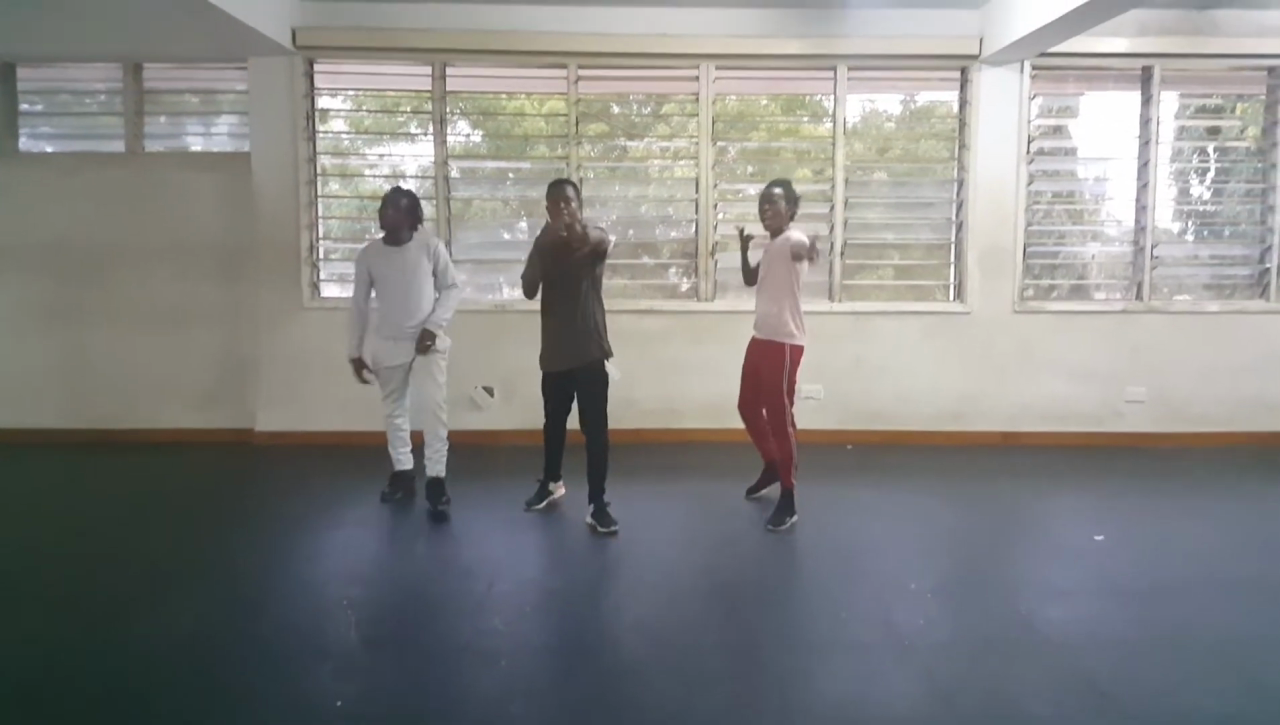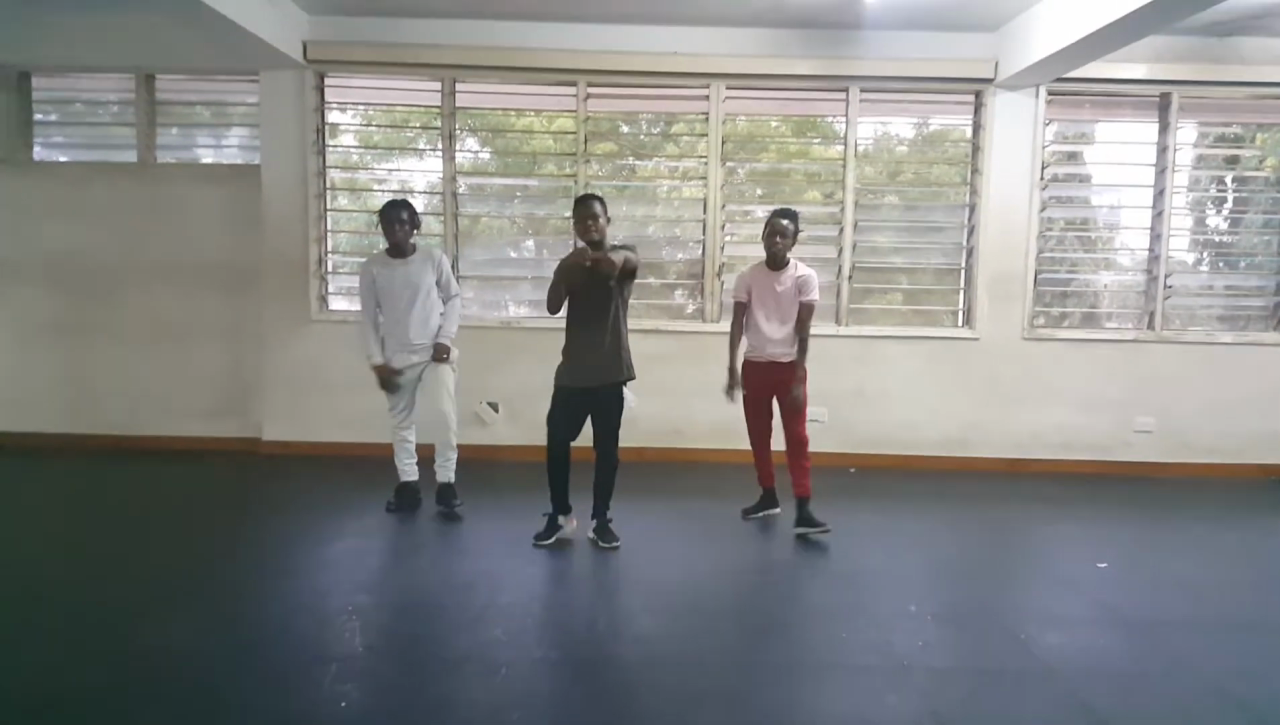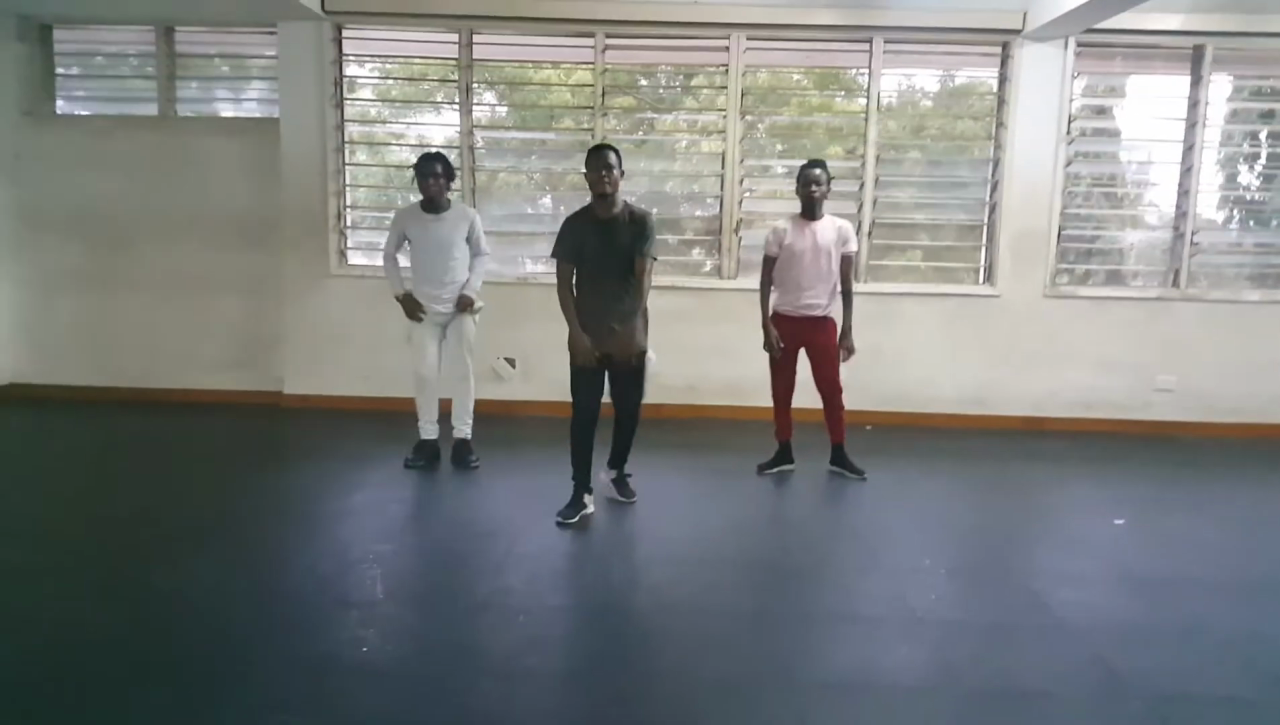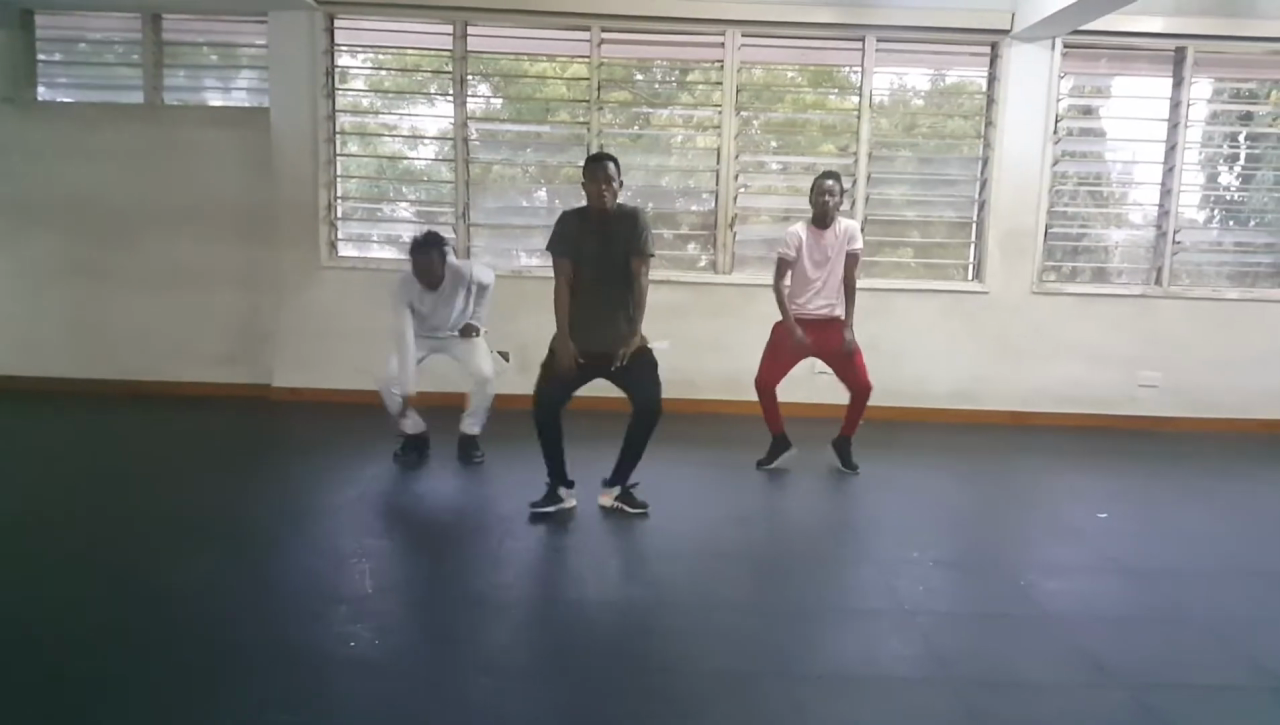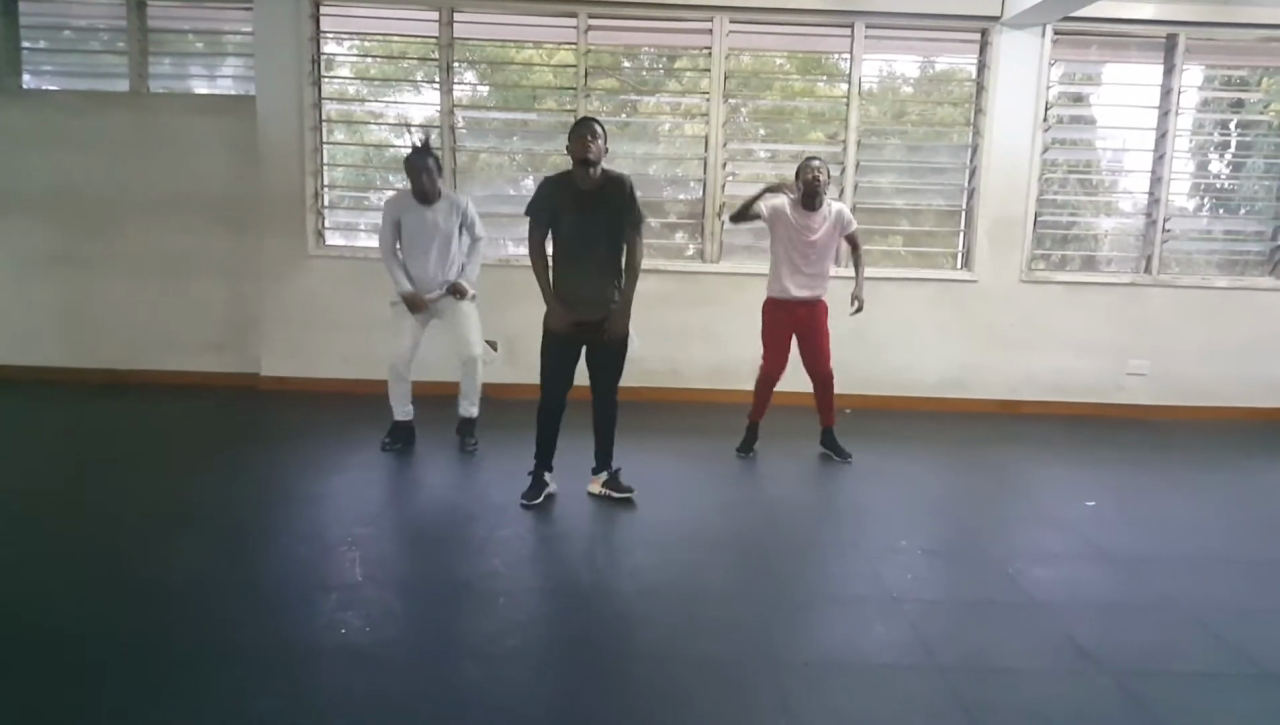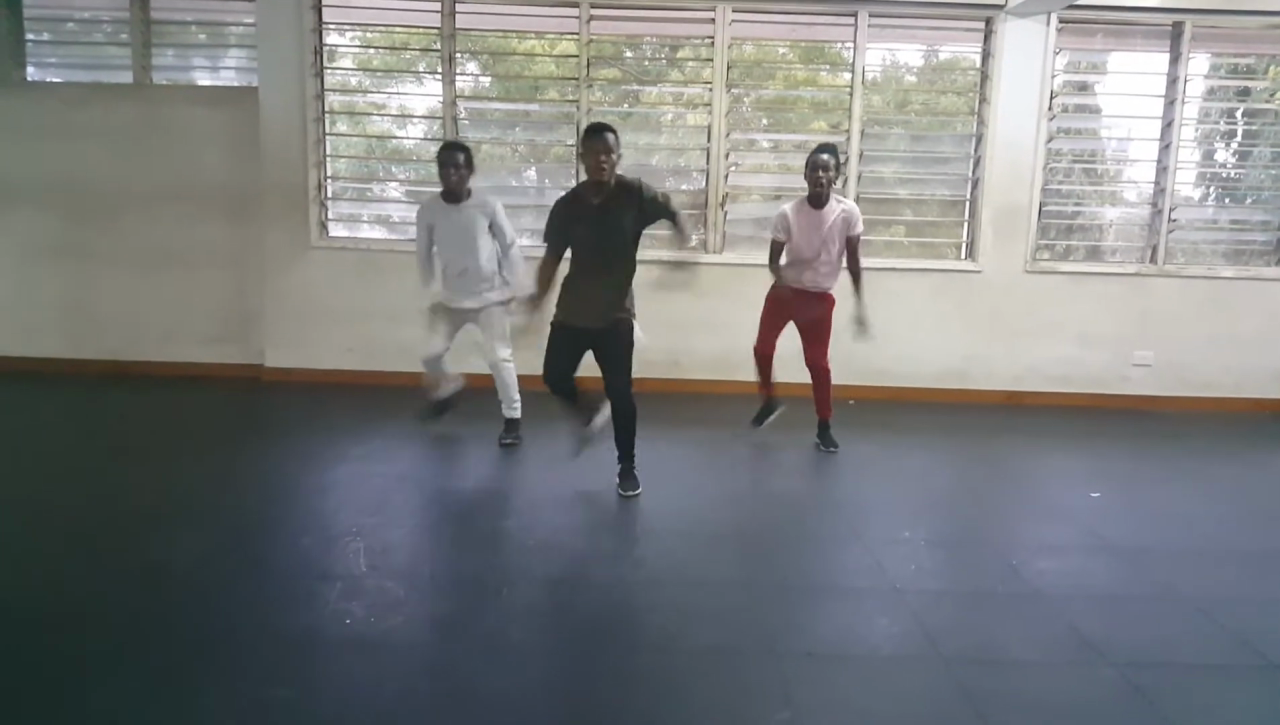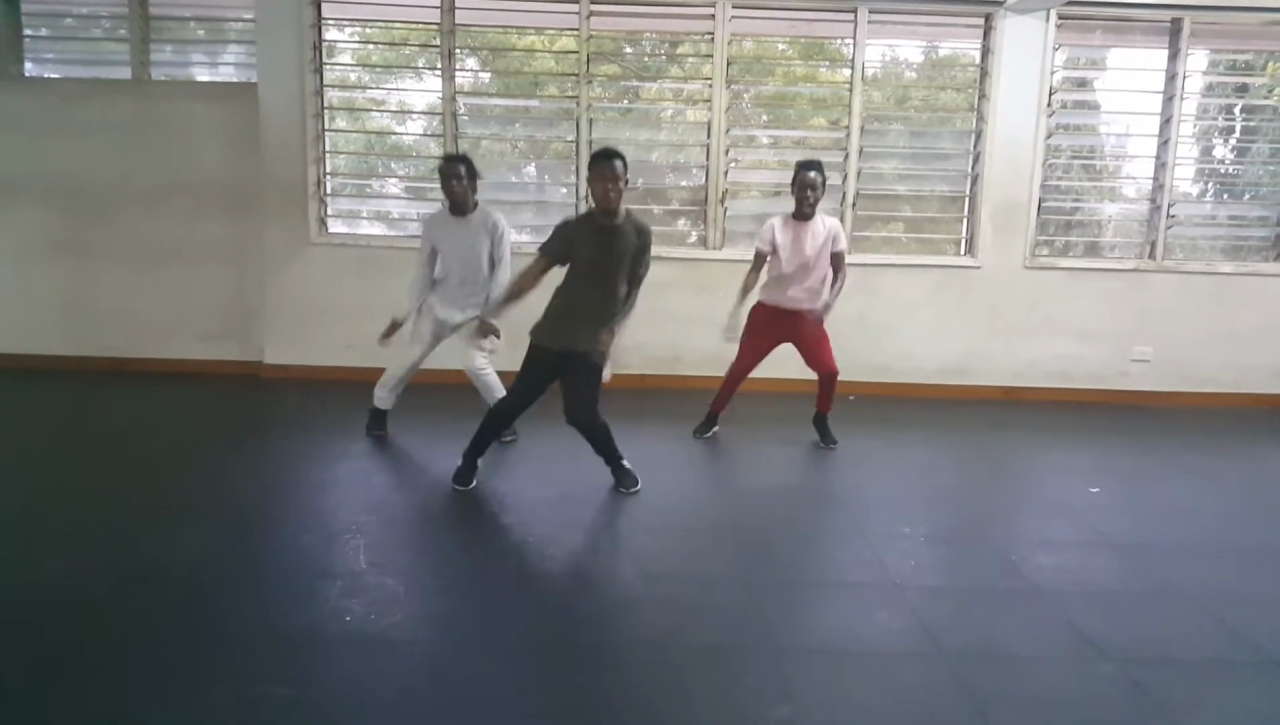
dt=0.4s
person 1, frame 1
left shoulder: (592, 240)
right shoulder: (544, 247)
left elbow: (601, 240)
right elbow: (528, 291)
left wrist: (583, 234)
right wrist: (541, 245)
left hip: (590, 348)
right hip: (555, 350)
left knee: (595, 427)
right knee: (554, 420)
left ankle: (597, 504)
right ankle: (551, 482)
person 1, frame 2
left shoulder: (622, 258)
right shoulder: (571, 266)
left elbow: (630, 259)
right elbow: (552, 306)
left wrist: (615, 257)
right wrist: (564, 270)
left hip: (610, 369)
right hip: (573, 368)
left knee: (607, 447)
right knee: (557, 439)
left ankle: (600, 519)
right ankle: (560, 514)
person 1, frame 3
left shoulder: (640, 220)
right shoulder: (575, 224)
left elbow: (644, 274)
right elbow: (563, 281)
left wrist: (635, 326)
right wrist: (576, 332)
left hip: (627, 333)
right hip: (587, 336)
left knee: (629, 408)
right knee: (584, 412)
left ankle: (617, 470)
right ankle: (581, 492)
person 1, frame 4
left shoulder: (634, 220)
right shoulder: (569, 223)
left elbow: (640, 279)
right elbow: (562, 282)
left wrist: (635, 333)
right wrist: (562, 338)
left hip: (622, 337)
right hip: (579, 338)
left knee: (650, 406)
right knee: (546, 403)
left ankle: (617, 486)
right ankle: (560, 486)
person 1, frame 5
left shoulder: (620, 187)
right shoulder: (551, 189)
left elbow: (634, 249)
right elbow: (536, 246)
left wrist: (625, 305)
right wrist: (551, 303)
left hip: (608, 312)
right hip: (564, 313)
left knee: (606, 394)
right knee: (552, 393)
left ankle: (603, 473)
right ankle: (542, 474)
person 1, frame 6
left shoulder: (635, 193)
right shoulder: (568, 206)
left elbow: (675, 214)
right elbow: (552, 258)
left wrist: (684, 246)
right wrist: (534, 305)
left hip: (615, 314)
right hip: (571, 312)
left knee: (620, 392)
right knee: (555, 379)
left ankle: (627, 467)
right ankle: (591, 411)
person 1, frame 7
left shoulder: (640, 234)
right shoulder: (573, 229)
left elbow: (633, 289)
right elbow: (535, 272)
left wrist: (612, 329)
right wrist: (493, 310)
left hip: (592, 341)
right hip: (554, 334)
left knee: (582, 413)
right knee: (517, 402)
left ankle: (618, 465)
right ankle: (471, 458)
person 2, frame 1
left shoulder: (793, 239)
right shoulder: (768, 246)
left elbow: (799, 250)
right elbow: (751, 280)
left wrist: (808, 250)
right wrist: (744, 249)
left hip: (784, 342)
right hip: (761, 338)
left knee: (780, 417)
right knee: (748, 406)
left ankle: (788, 500)
right ankle: (771, 467)
person 2, frame 2
left shoulder: (804, 276)
right shoulder: (747, 277)
left elbow: (803, 331)
right elbow: (738, 324)
left wrist: (797, 378)
right wrist: (732, 369)
left hip: (789, 367)
right hip: (755, 365)
left knee: (797, 436)
right knee: (758, 436)
left ankle: (804, 512)
right ankle: (769, 497)
person 2, frame 3
left shoulder: (842, 229)
right shoulder: (780, 230)
left elbow: (846, 283)
right elbow: (766, 281)
left wrist: (847, 330)
right wrist: (767, 326)
left hip: (822, 322)
right hip: (784, 320)
left knee: (831, 390)
right knee: (781, 390)
left ankle: (838, 455)
right ankle: (784, 453)
person 2, frame 4
left shoulder: (850, 230)
right shoulder: (795, 233)
left elbow: (849, 280)
right elbow: (779, 283)
left wrist: (848, 328)
right wrist: (791, 327)
left hip: (831, 323)
right hip: (796, 322)
left knee: (862, 386)
right knee: (764, 382)
left ankle: (843, 443)
right ankle: (780, 441)
person 2, frame 5
left shoulder: (839, 212)
right shoulder: (780, 207)
left elbow: (856, 248)
right elbow: (736, 219)
left wrist: (859, 286)
right wrist: (766, 190)
left hip: (813, 306)
right hip: (778, 305)
left knee: (822, 372)
right knee: (771, 370)
left ankle: (828, 436)
right ankle: (752, 431)
person 2, frame 6
left shoulder: (848, 211)
right shoulder: (788, 213)
left elbow: (853, 260)
right elbow: (773, 263)
left wrist: (860, 303)
right wrist: (789, 290)
left hip: (820, 296)
right hip: (787, 291)
left knee: (818, 364)
right knee: (763, 348)
left ankle: (824, 428)
right ankle: (769, 401)
person 2, frame 7
left shoulder: (832, 228)
right shoulder: (774, 227)
left elbow: (839, 273)
right elbow: (754, 270)
left wrist: (825, 307)
right wrist: (736, 312)
left hip: (807, 315)
right hip: (769, 311)
left knee: (828, 371)
right knee: (740, 368)
left ankle: (821, 422)
right ankle: (712, 417)
person 3, frame 1
left shoulder: (431, 247)
right shoulder: (368, 254)
left elbow: (451, 289)
right elbow: (360, 305)
left wrist: (433, 328)
right wrist: (355, 352)
left hip: (427, 341)
right hip: (388, 344)
left knee: (434, 406)
right knee: (394, 410)
left ankle: (435, 480)
right ankle: (403, 473)
person 3, frame 2
left shoulder: (435, 259)
right shoulder: (372, 267)
left elbow: (453, 299)
right elbow: (369, 317)
left wrist: (445, 339)
right wrist: (377, 361)
left hip: (435, 352)
right hip: (397, 357)
left knee: (444, 414)
right knee: (401, 422)
left ankle: (445, 482)
right ankle: (408, 484)
person 3, frame 3
left shoulder: (467, 216)
right shoulder: (405, 217)
left elbow: (481, 255)
right elbow: (389, 255)
left wrist: (470, 291)
right wrist: (400, 293)
left hip: (459, 307)
right hip: (423, 308)
left knee: (462, 372)
right knee: (425, 373)
left ankle: (462, 439)
right ankle: (428, 440)
person 3, frame 4
left shoulder: (464, 271)
right shoulder: (404, 287)
left elbow: (488, 280)
right elbow: (405, 336)
left wrist: (475, 320)
right wrist: (406, 390)
left hip: (458, 333)
right hip: (421, 335)
left knee: (485, 375)
right knee: (389, 384)
left ankle: (469, 436)
right ankle: (415, 435)
person 3, frame 5
left shoulder: (459, 204)
right shoulder: (395, 205)
left elbow: (477, 240)
right elbow: (388, 252)
left wrist: (466, 279)
right wrist: (406, 290)
left hip: (452, 292)
right hip: (413, 293)
left knee: (472, 351)
right knee: (399, 358)
left ankle: (468, 421)
right ankle: (402, 424)
person 3, frame 6
left shoulder: (487, 206)
right shoulder: (428, 210)
left elbow: (510, 247)
right elbow: (425, 257)
left wrist: (511, 288)
right wrist: (436, 295)
left hip: (489, 297)
right hip: (451, 299)
left knee: (498, 357)
right knee: (431, 353)
left ankle: (512, 419)
right ankle: (446, 388)
person 3, frame 7
left shoulder: (493, 222)
right shoulder: (433, 223)
left elbow: (502, 272)
right elbow: (423, 273)
left wrist: (490, 316)
right wrist: (403, 317)
left hip: (477, 310)
right hip: (438, 307)
left knee: (477, 365)
right knee: (407, 361)
right ankle: (379, 410)
